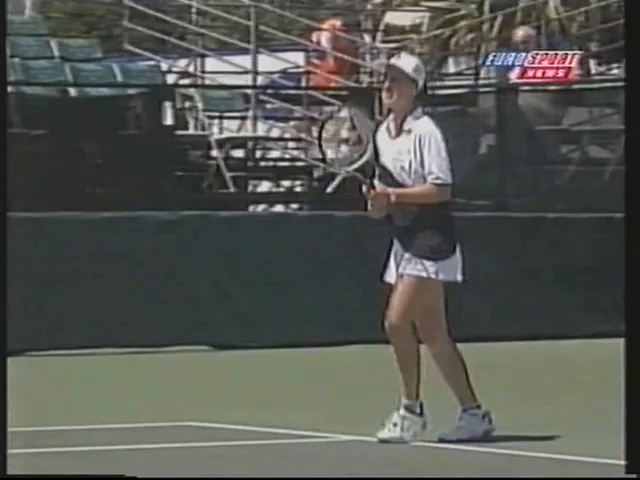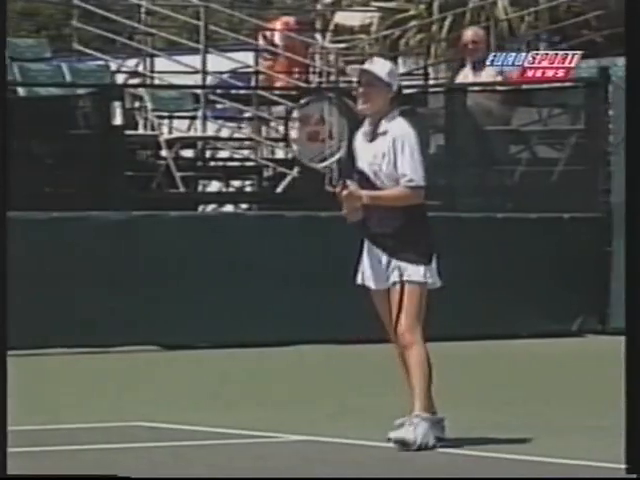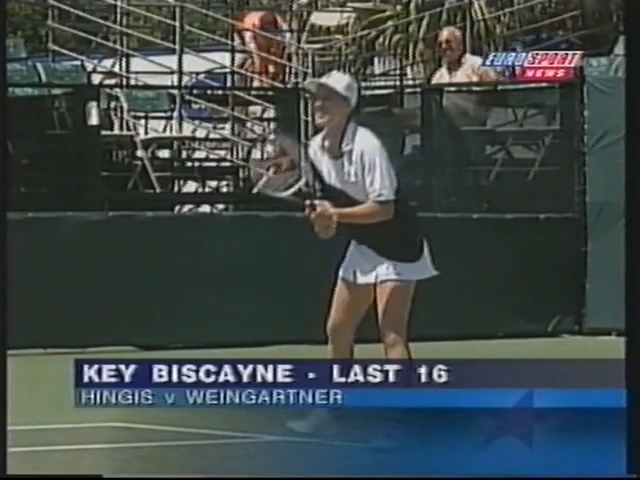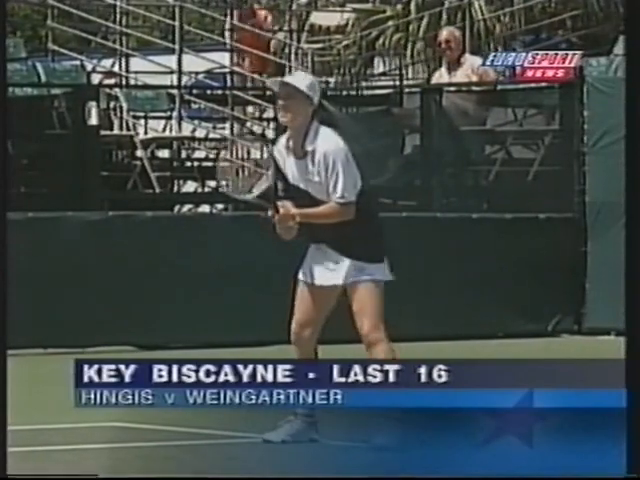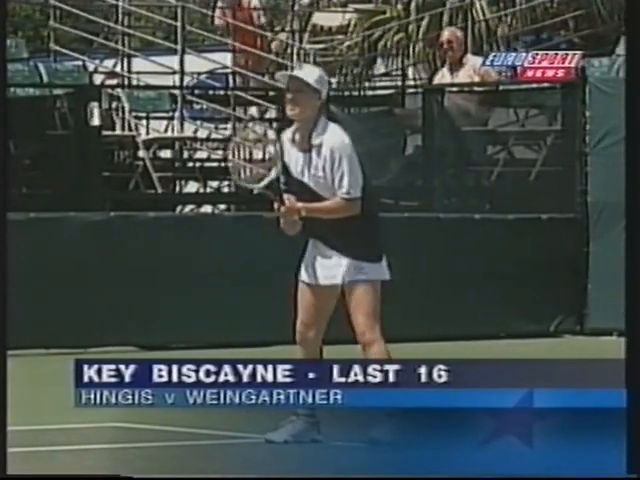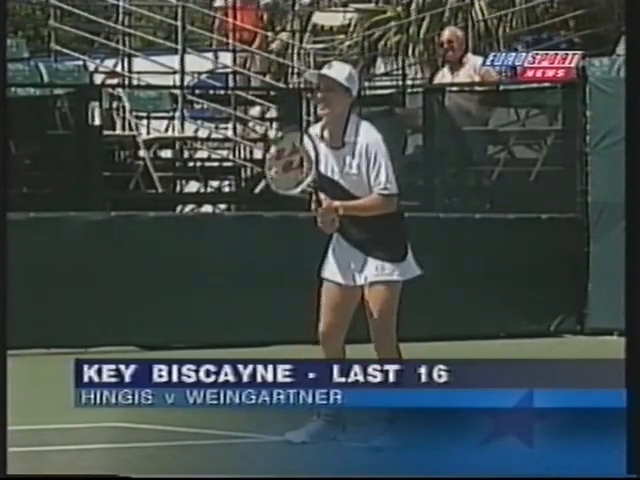
dt=0.4s
person 1, frame 1
left shoulder: (425, 130)
right shoulder: (382, 133)
left elbow: (442, 189)
left wrist: (392, 196)
right wrist: (379, 201)
left hip: (430, 240)
right hip: (405, 241)
left knee: (395, 322)
right knee: (433, 333)
left ankle: (410, 410)
right ankle: (473, 413)
person 1, frame 2
left shoulder: (400, 132)
right shoulder: (361, 136)
left elbow: (415, 192)
left wrist: (365, 197)
right wrist: (352, 201)
left hip: (409, 247)
right hip: (376, 248)
left knee: (409, 334)
right knee: (399, 338)
left ankle: (421, 418)
right ankle: (427, 416)
person 1, frame 3
left shoulder: (367, 146)
right shoulder: (315, 148)
left elbow: (385, 207)
left wrist: (336, 215)
right wrist: (322, 218)
left hip: (397, 247)
right hip: (361, 247)
left knee: (391, 335)
right knee: (336, 330)
right ankle: (328, 410)
person 1, frame 4
left shoulder: (331, 146)
right shoulder: (281, 148)
left elbow: (346, 208)
left wrist: (298, 214)
right wrist: (285, 219)
left hip: (359, 248)
right hip: (321, 250)
left knee: (370, 333)
right knee: (301, 333)
right ankle: (306, 416)
person 1, frame 5
left shoulder: (336, 141)
right shoulder: (286, 140)
left elbow: (351, 204)
left wrist: (302, 209)
right wrist: (289, 214)
left hip: (358, 248)
right hip: (320, 248)
left knee: (367, 333)
right knee: (306, 335)
right ankle: (308, 417)
person 1, frame 6
left shoulder: (368, 139)
right shoulder: (313, 137)
left elbow: (388, 200)
left wrist: (339, 208)
right wrist: (324, 212)
left hip: (382, 246)
right hip: (344, 246)
left knee: (382, 336)
right knee: (328, 333)
right ankle: (331, 416)
